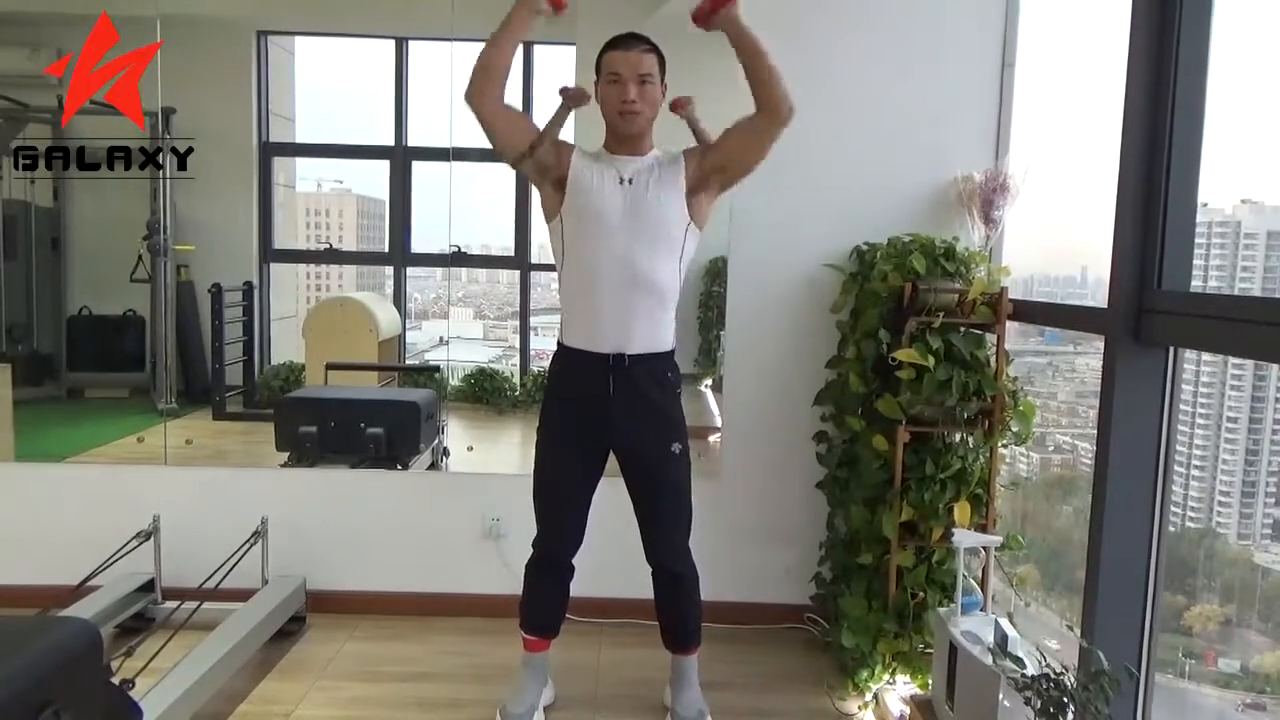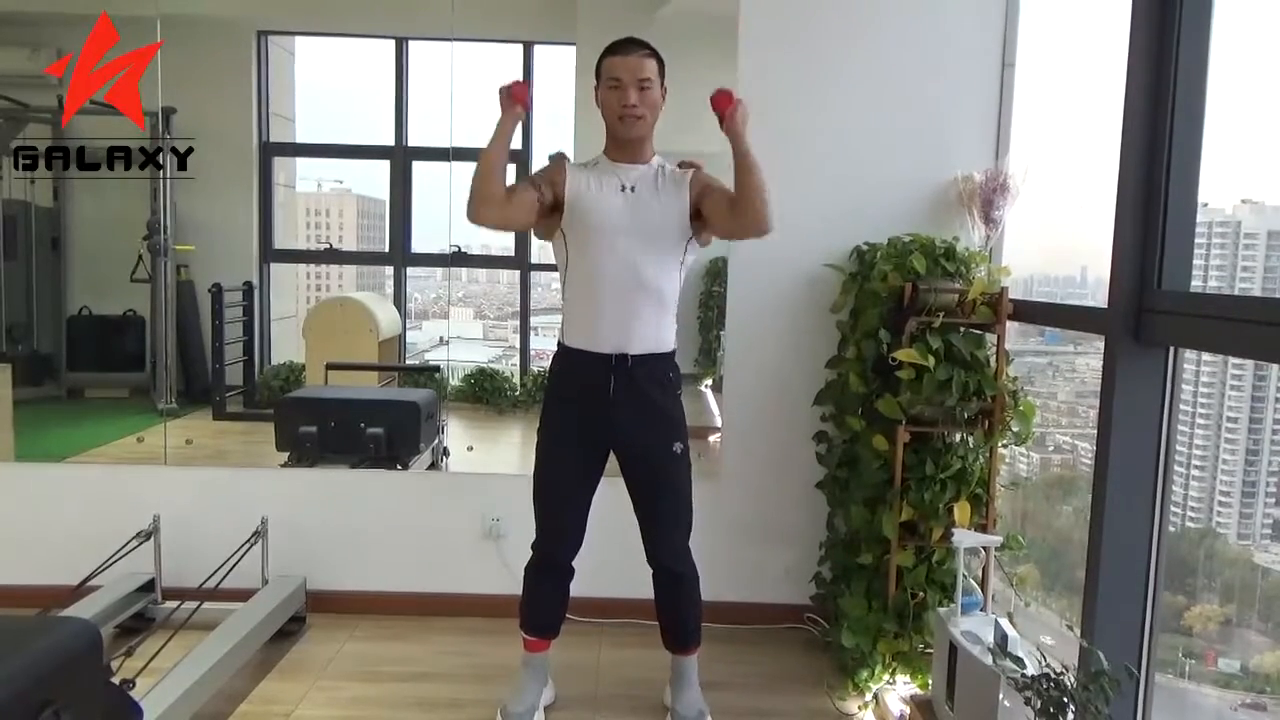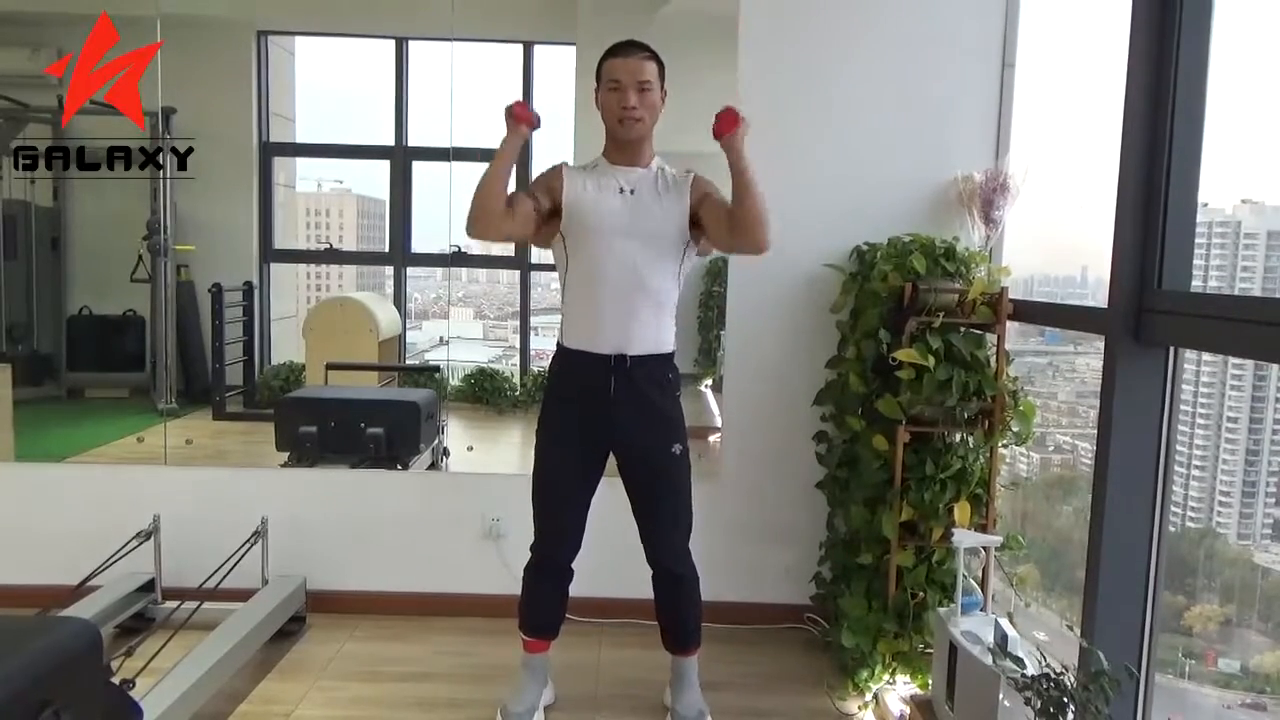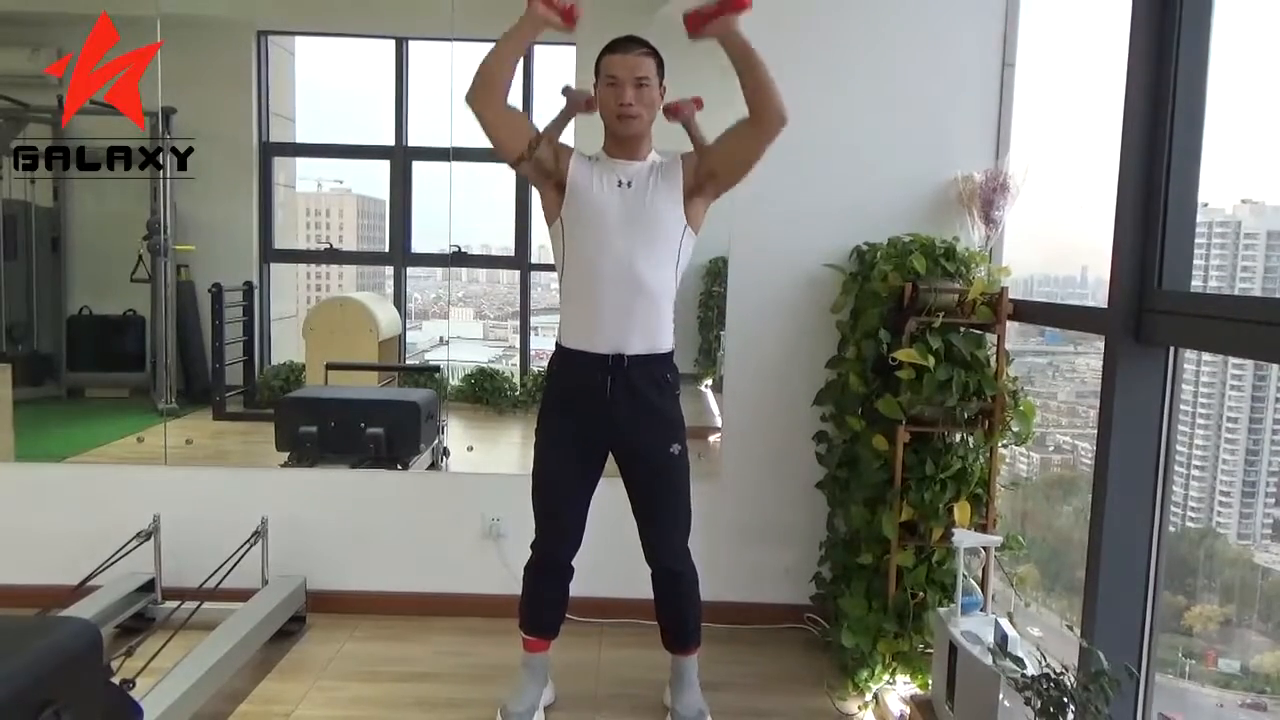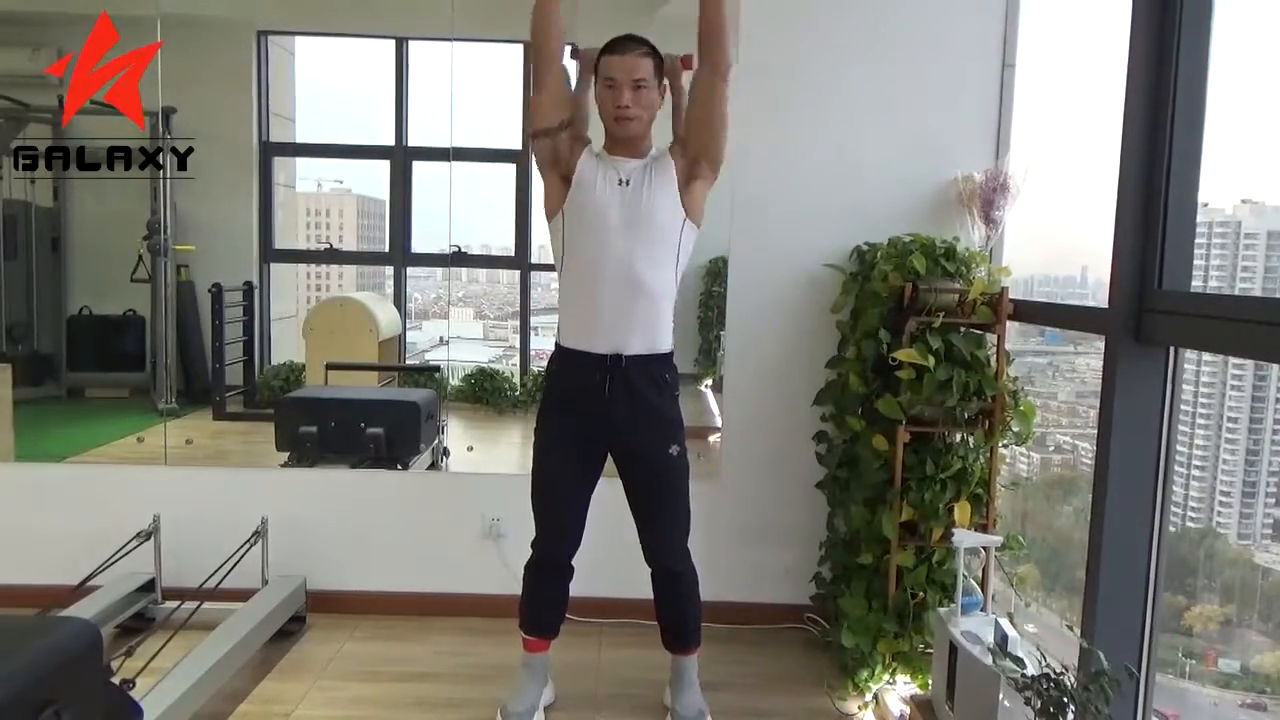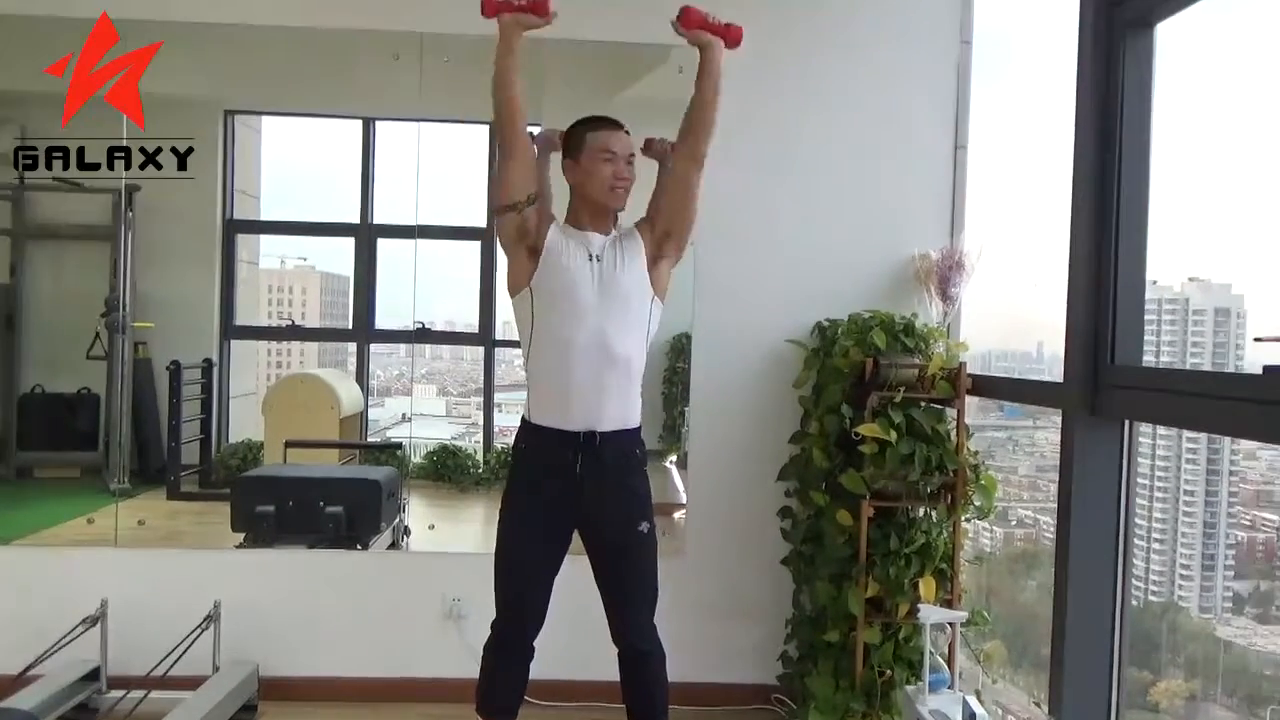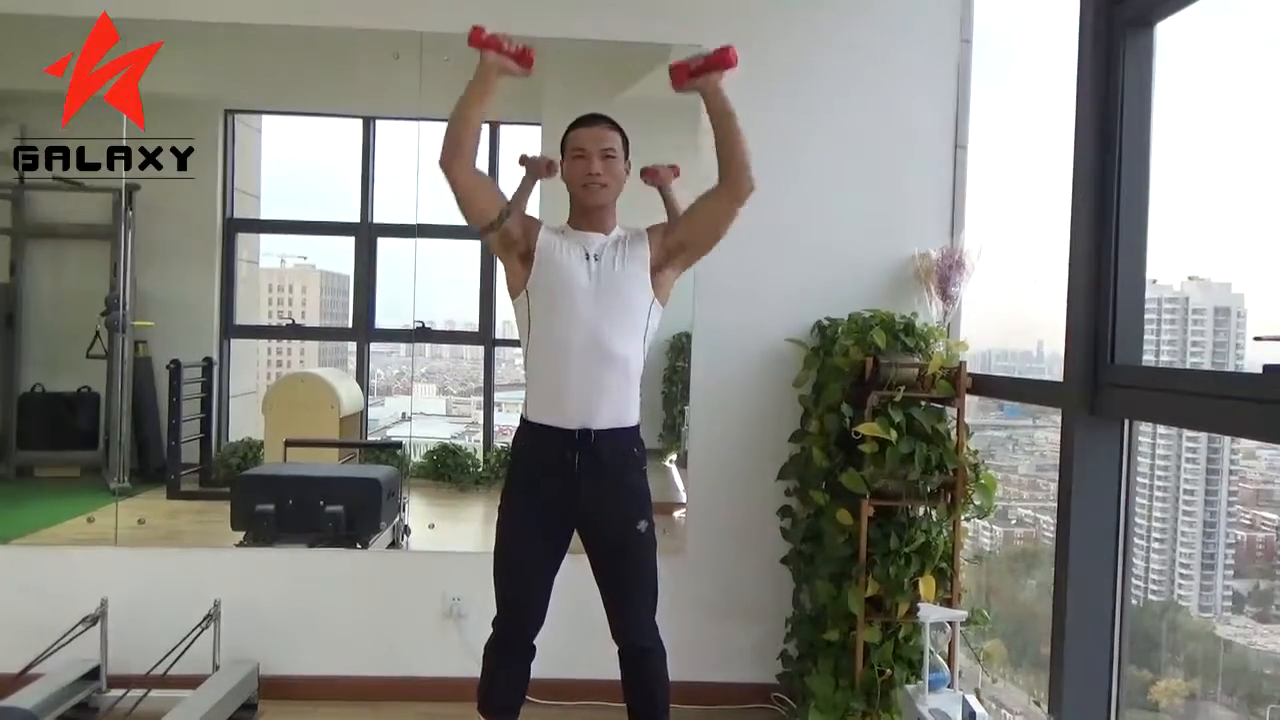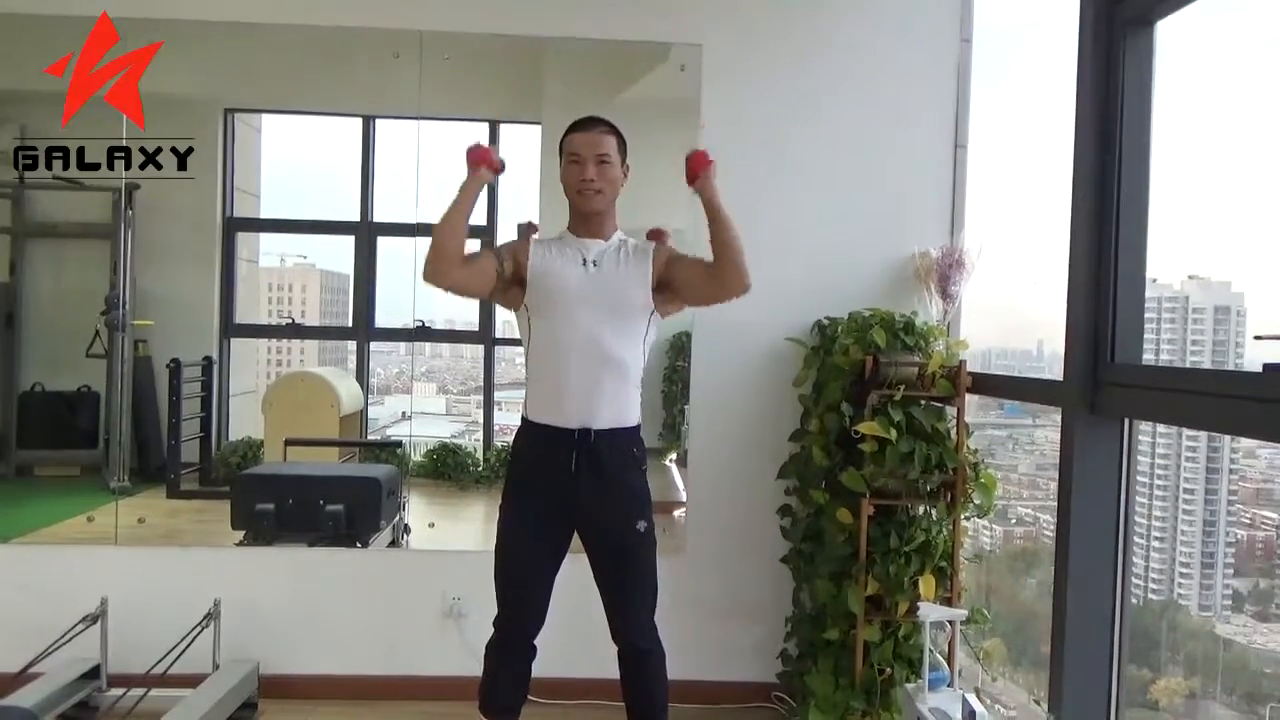
dt=0.2s
person 1, frame 1
left shoulder: (694, 173)
right shoulder: (561, 168)
left elbow: (777, 111)
right elbow: (482, 98)
left hip: (651, 379)
right hip: (575, 377)
left knee: (670, 547)
right knee: (553, 541)
person 1, frame 2
left shoulder: (690, 187)
right shoulder: (563, 181)
left elbow: (756, 223)
right elbow: (486, 212)
left wrist: (738, 137)
right wrist: (506, 126)
left hip: (652, 381)
right hip: (576, 378)
left knee: (670, 547)
right knee: (554, 542)
person 1, frame 3
left shoulder: (689, 190)
right shoulder: (563, 184)
left elbow: (753, 239)
right elbow: (485, 226)
left wrist: (736, 153)
right wrist: (511, 145)
left hip: (652, 382)
right hip: (575, 379)
left knee: (670, 548)
right knee: (553, 543)
person 1, frame 4
left shoulder: (691, 176)
right shoulder: (561, 169)
left elbow: (771, 120)
right elbow: (483, 100)
left hip: (650, 380)
right hip: (574, 377)
left knee: (669, 547)
right knee: (552, 543)
person 1, frame 5
left shoulder: (685, 171)
right shoulder: (566, 164)
left elbow: (717, 67)
right elbow: (544, 60)
left hip: (650, 380)
right hip: (574, 377)
left knee: (668, 546)
right knee: (553, 542)
person 1, frame 6
left shoulder: (651, 248)
right shoulder: (534, 240)
left elbow: (693, 150)
right elbow: (512, 131)
left wrist: (709, 56)
right wrist: (511, 37)
left hip: (619, 461)
right hip: (542, 457)
left knee: (637, 633)
right knee: (513, 628)
person 1, frame 7
left shoulder: (655, 252)
right shoulder: (528, 245)
left elbow: (738, 184)
right elbow: (456, 162)
left wrist: (712, 92)
right wrist: (488, 73)
left hip: (618, 457)
right hip: (540, 454)
left knee: (637, 630)
right knee: (514, 625)
person 1, frame 8
left shoulder: (653, 265)
right shoulder: (527, 259)
left elbow: (734, 281)
right elbow: (443, 272)
left wrist: (709, 196)
right wrist: (473, 184)
left hip: (618, 457)
right hip: (540, 454)
left knee: (636, 629)
right knee: (515, 625)
